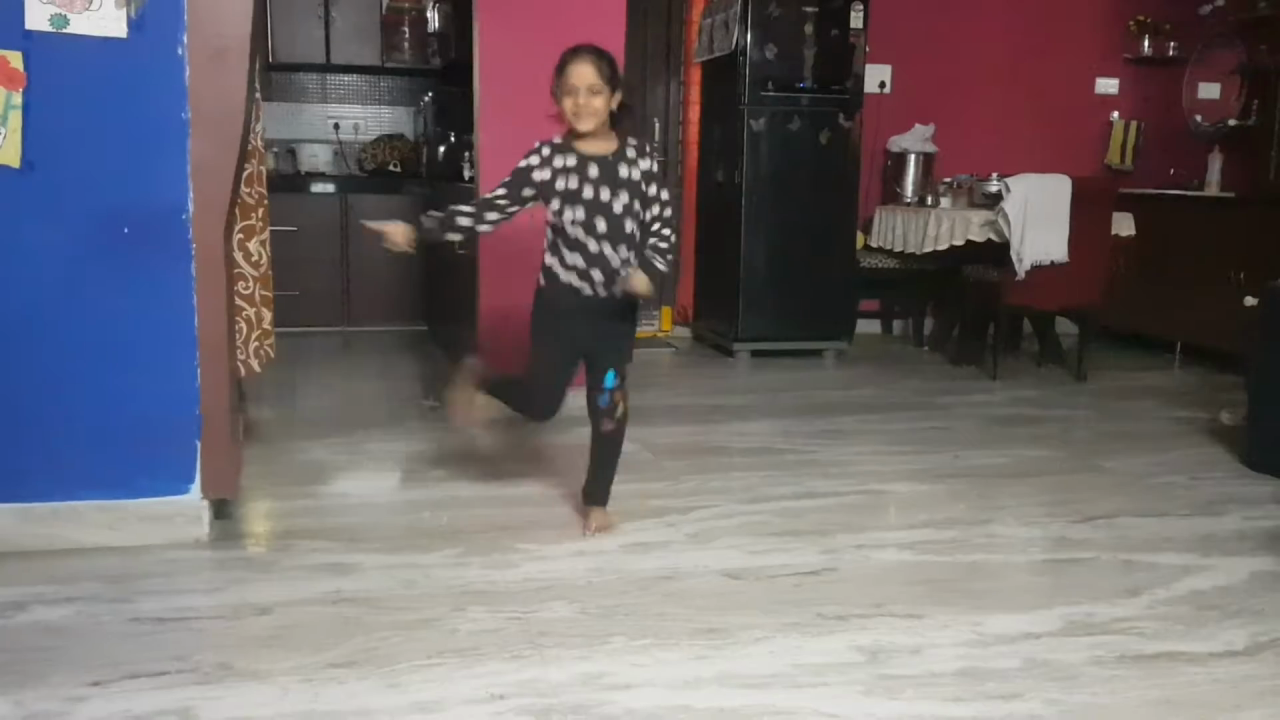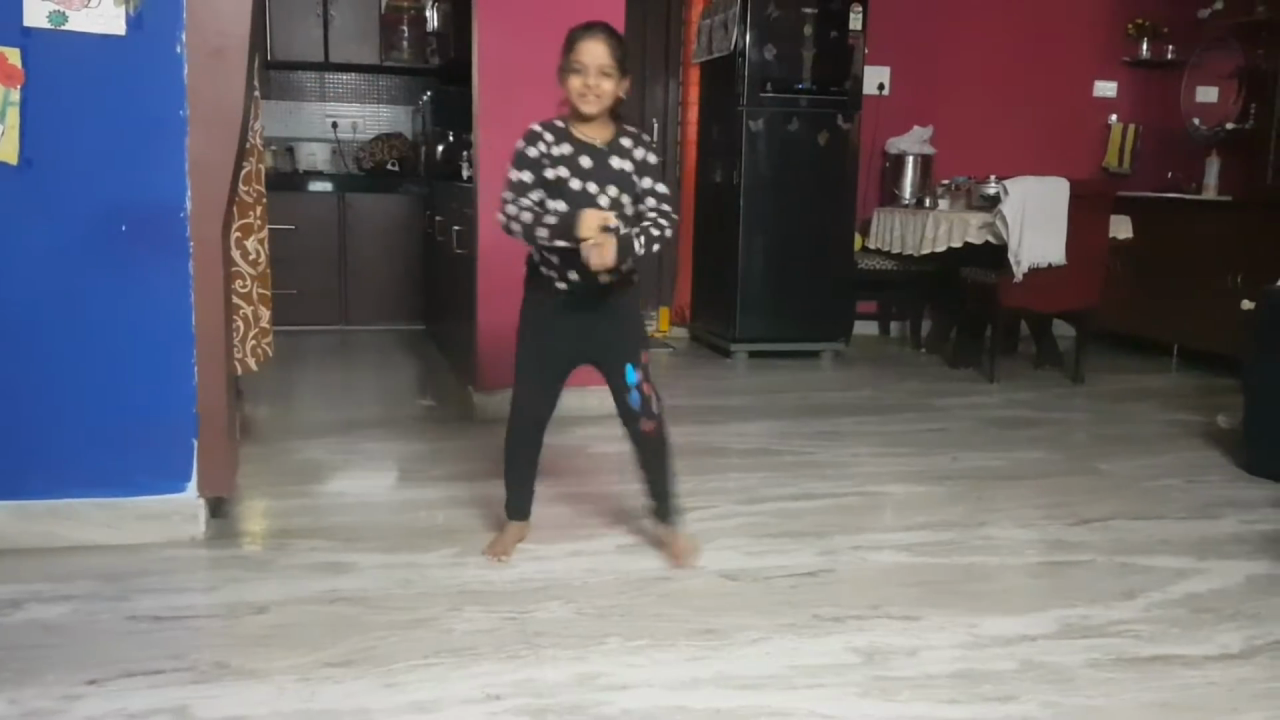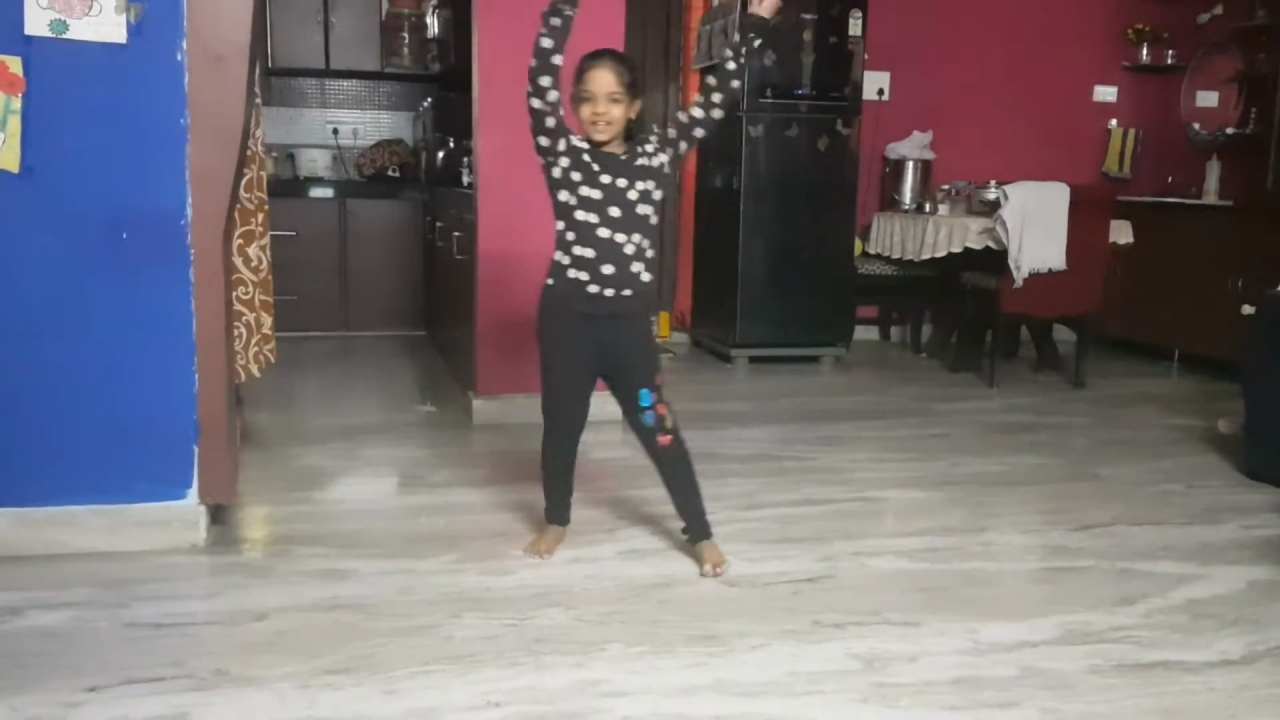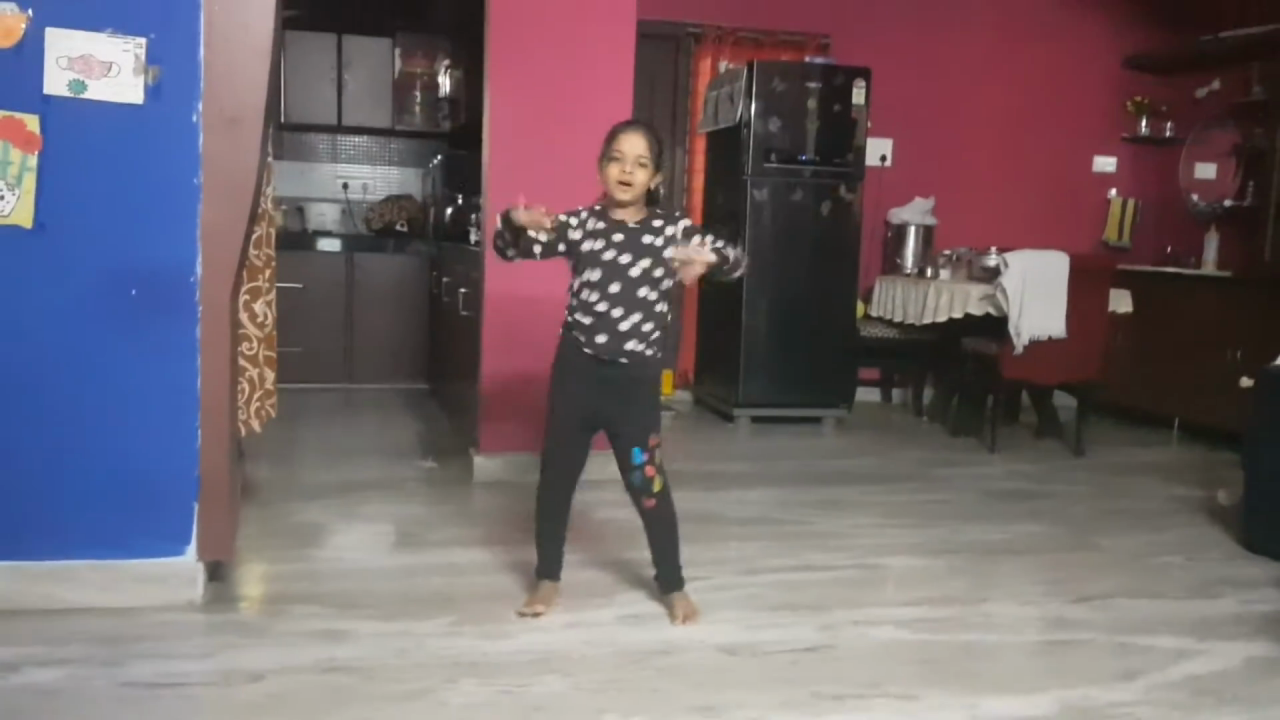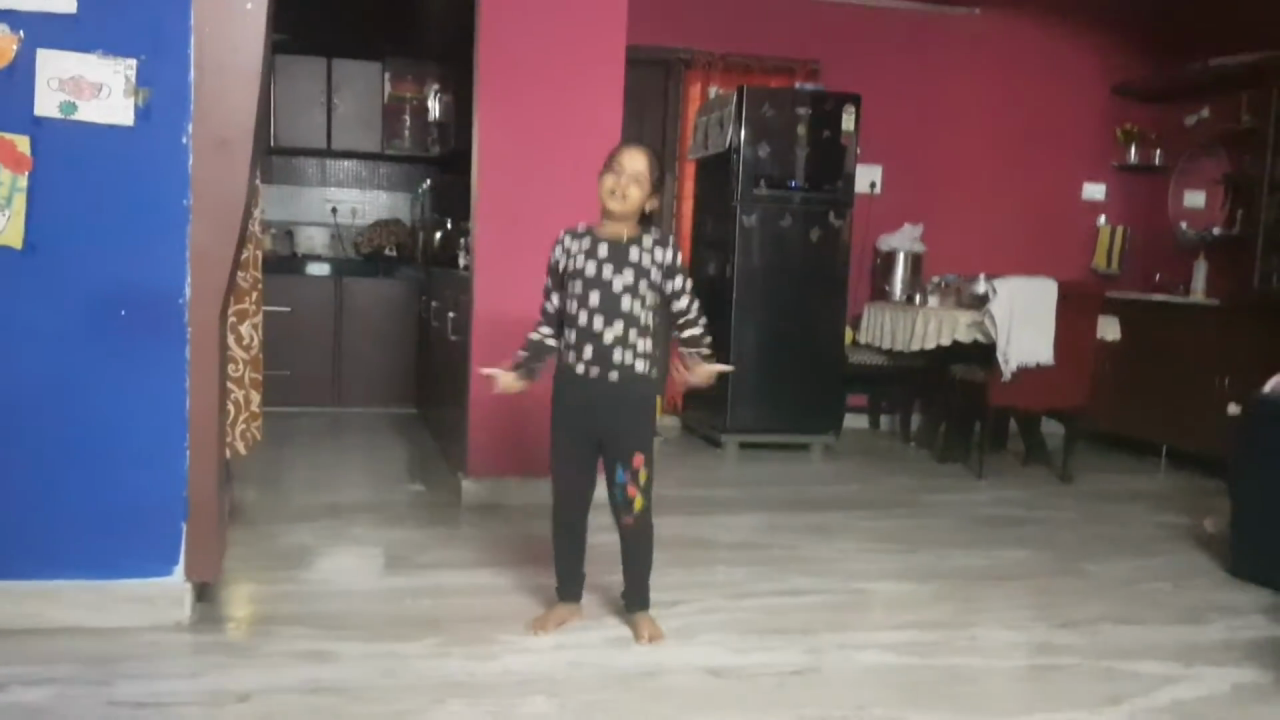
dt=1s
person 1, frame 1
left shoulder: (640, 160)
right shoulder: (546, 159)
left elbow: (662, 229)
right elbow: (493, 209)
left wrist: (649, 271)
right wrist: (418, 229)
left hip: (616, 306)
right hip: (561, 299)
left knee: (609, 407)
right knee: (541, 400)
left ankle: (597, 501)
right ankle: (478, 380)
person 1, frame 2
left shoulder: (635, 148)
right shoulder: (538, 141)
left elbow: (661, 221)
right elbow: (512, 215)
left wrist: (620, 246)
right wrist: (571, 225)
left hip: (611, 303)
right hip: (549, 301)
left knee: (643, 415)
right knee: (527, 415)
left ankle: (667, 519)
right ankle: (516, 519)
person 1, frame 3
left shoulder: (656, 155)
right shoulder: (560, 152)
left elbow: (709, 103)
right elbow: (544, 76)
left hip: (628, 318)
right hip: (566, 315)
left knee: (658, 428)
right knee: (561, 424)
left ankle: (700, 533)
right ankle: (555, 520)
person 1, frame 4
left shoulder: (672, 230)
right shoulder: (579, 223)
left elbow: (731, 261)
right elbow: (512, 248)
left wrist: (707, 259)
right wrist: (516, 224)
left hip: (633, 382)
right hip: (574, 375)
left knee: (649, 490)
right knee: (555, 481)
left ankle: (673, 586)
right ankle: (547, 579)
person 1, frame 5
left shoulder: (659, 250)
right shoulder: (571, 243)
left elbow: (687, 315)
right elbow: (552, 319)
left wrist: (693, 360)
right wrist: (521, 369)
left hip: (630, 397)
right hip: (573, 392)
left knee: (632, 505)
right knee: (570, 500)
left ankle: (638, 606)
right ankle: (568, 599)
